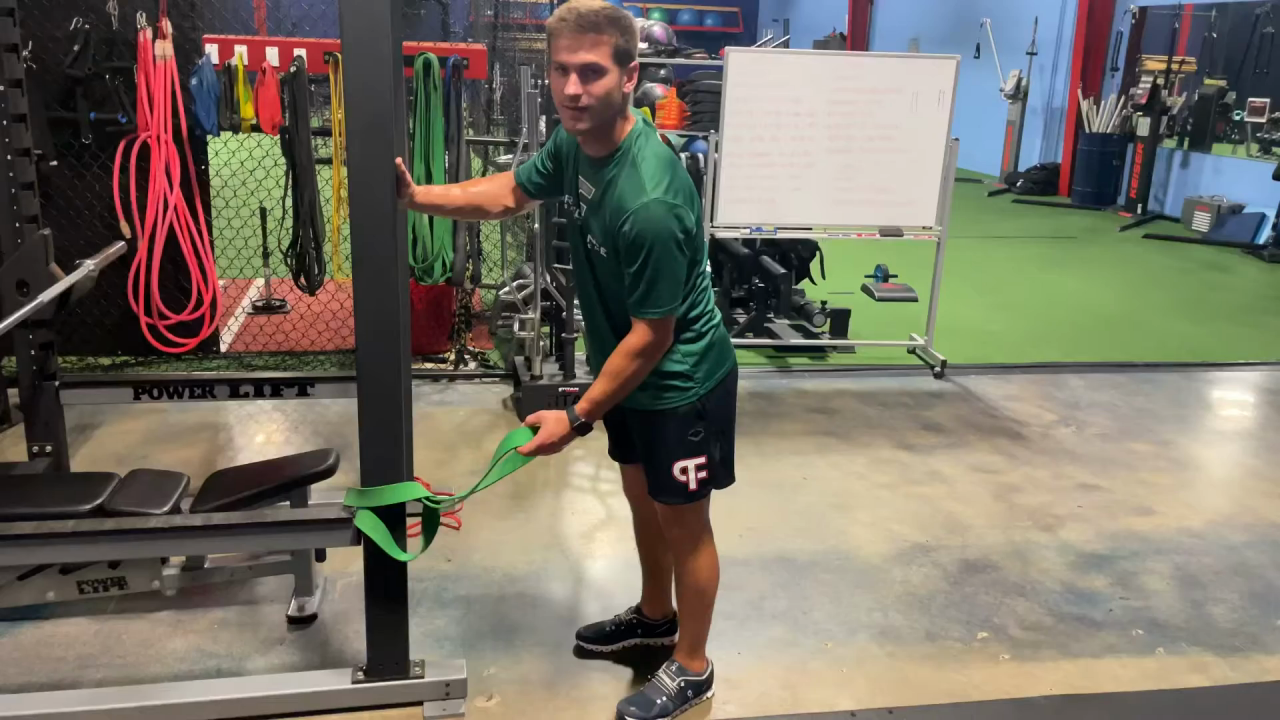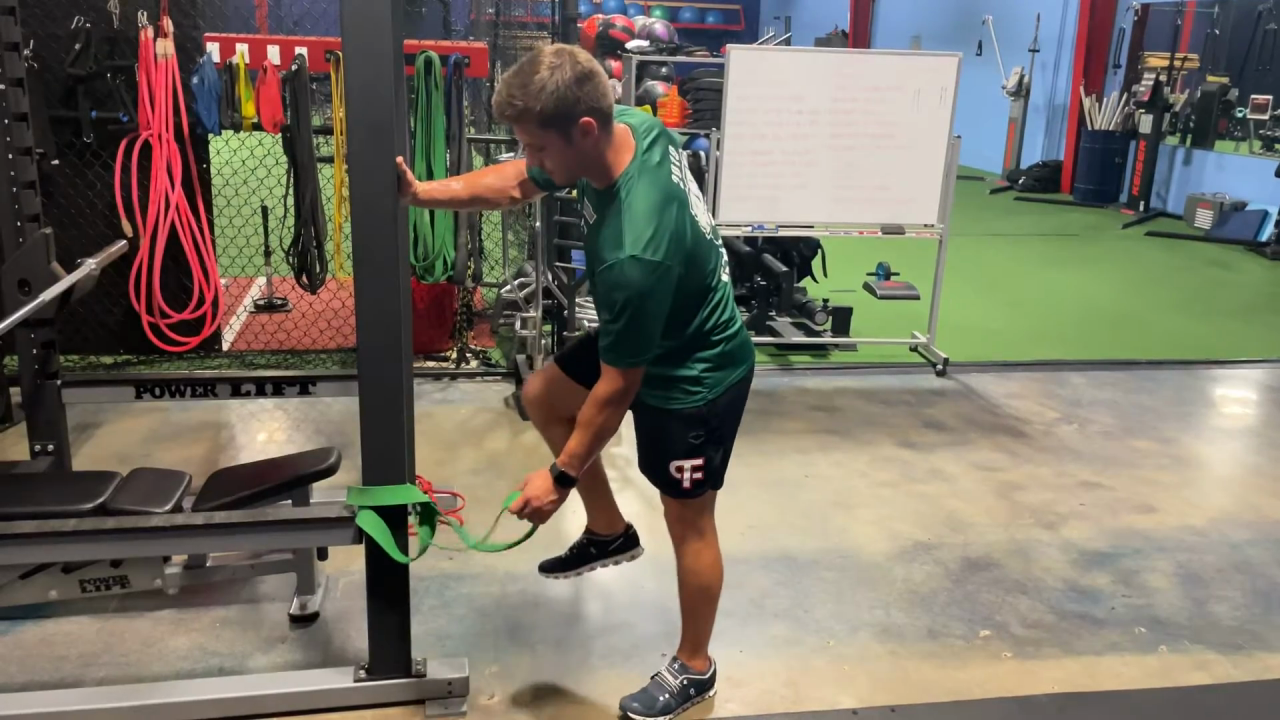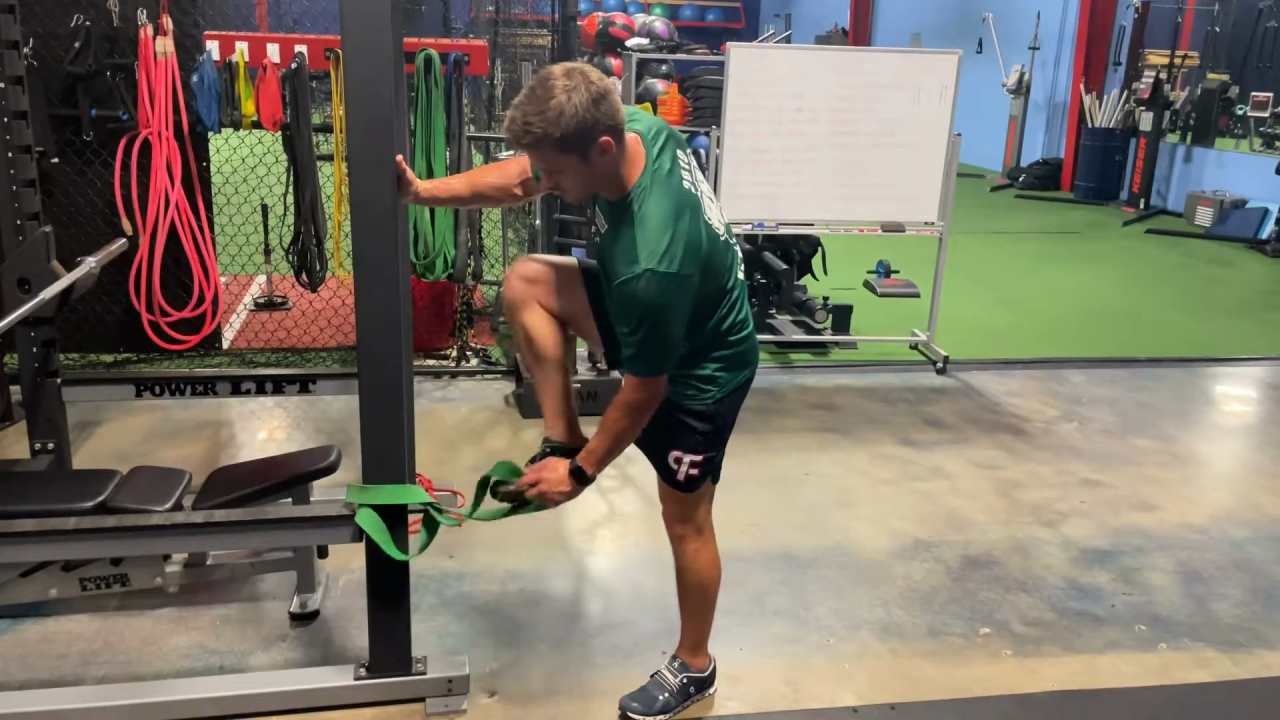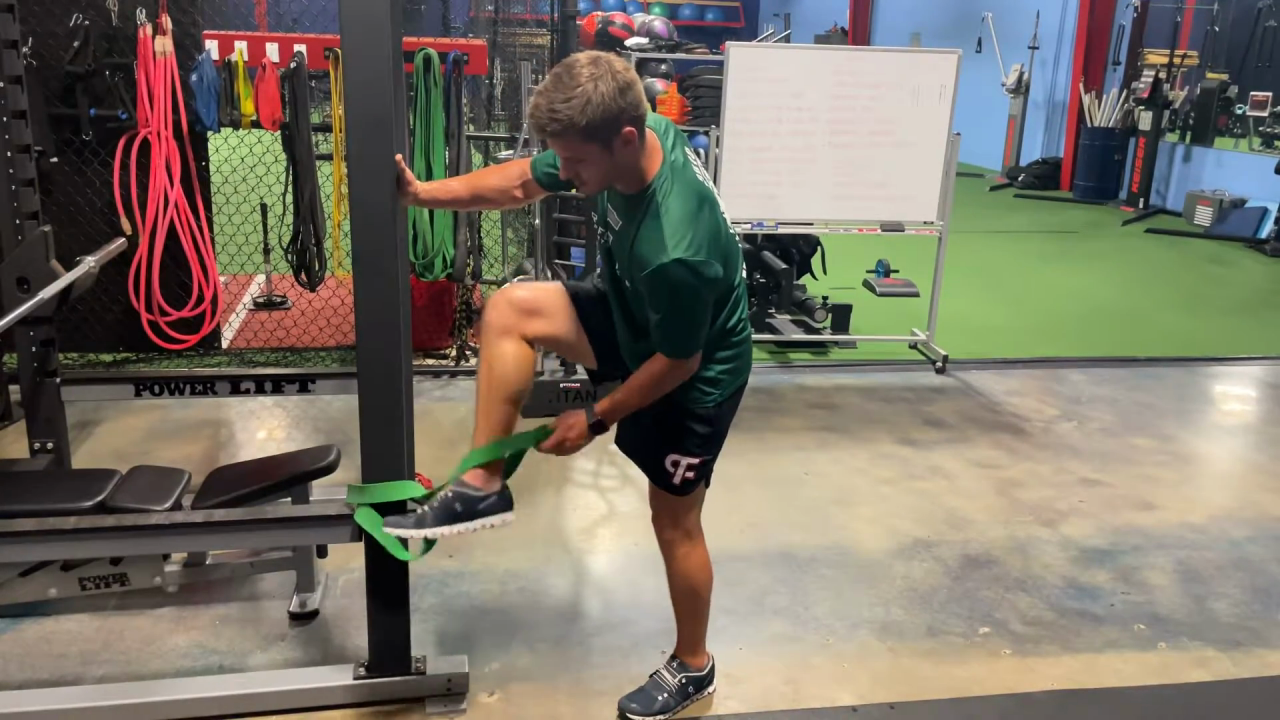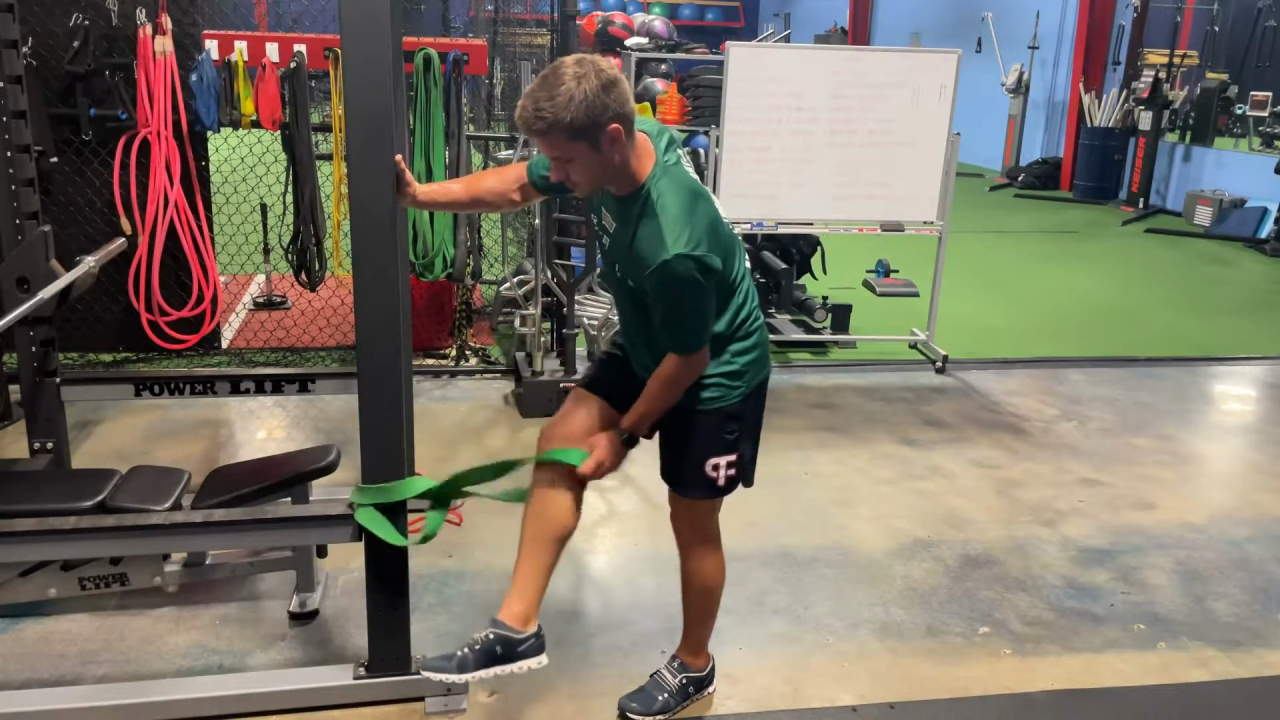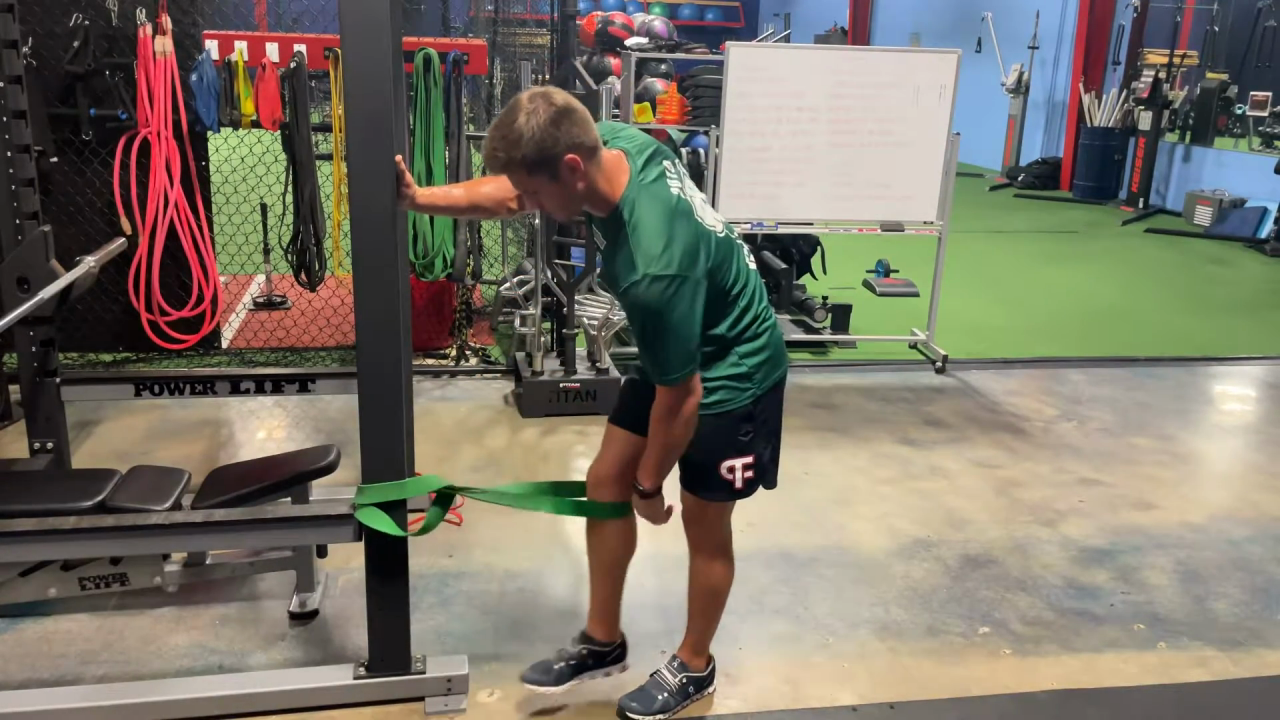
dt=0.7s
person 1, frame 1
left shoulder: (649, 204)
right shoulder: (579, 140)
left elbow: (652, 338)
right elbow: (508, 192)
left wrist: (577, 420)
right wrist: (418, 196)
left hip: (681, 382)
right hip: (630, 368)
left knee: (682, 521)
right knee: (642, 498)
right ankle: (655, 614)
person 1, frame 2
left shoulder: (634, 252)
right shoulder: (629, 126)
left elbow: (618, 386)
right elbow: (516, 183)
left wrist: (560, 477)
right wrist: (422, 192)
left hip: (696, 374)
right hip: (650, 336)
left knee: (687, 520)
right knee: (541, 397)
right ankle: (609, 531)
person 1, frame 3
left shoulder: (652, 263)
right shoulder: (631, 128)
left elbow: (643, 392)
right elbow: (518, 179)
left wrist: (581, 474)
right wrist: (425, 190)
left hip: (700, 368)
right hip: (657, 322)
left knee: (684, 519)
right knee: (526, 280)
left ankle: (693, 666)
right ankle: (560, 440)
person 1, frame 4
left shoulder: (675, 251)
right shoulder: (631, 136)
left elbow: (676, 363)
right elbow: (521, 181)
left wrist: (595, 419)
right wrist: (423, 192)
left hip: (694, 376)
right hip: (636, 320)
left knee: (673, 521)
right knee: (510, 309)
left ankle: (692, 666)
right ankle: (483, 482)
person 1, frame 5
left shoulder: (675, 247)
right shoulder: (617, 143)
left elbow: (686, 362)
right elbow: (516, 186)
left wrist: (622, 435)
right wrist: (422, 194)
left hip: (715, 374)
right hip: (645, 344)
left knee: (691, 522)
right knee: (560, 442)
left ankle: (693, 666)
right ankle: (518, 628)
person 1, frame 6
left shoulder: (653, 267)
right shoulder: (616, 143)
left elbow: (680, 395)
right elbow: (508, 195)
left wrist: (649, 485)
right wrist: (420, 197)
left hip: (730, 374)
right hip: (674, 356)
left knee: (703, 523)
right knee: (604, 483)
left ankle: (694, 664)
right ankle: (601, 640)
